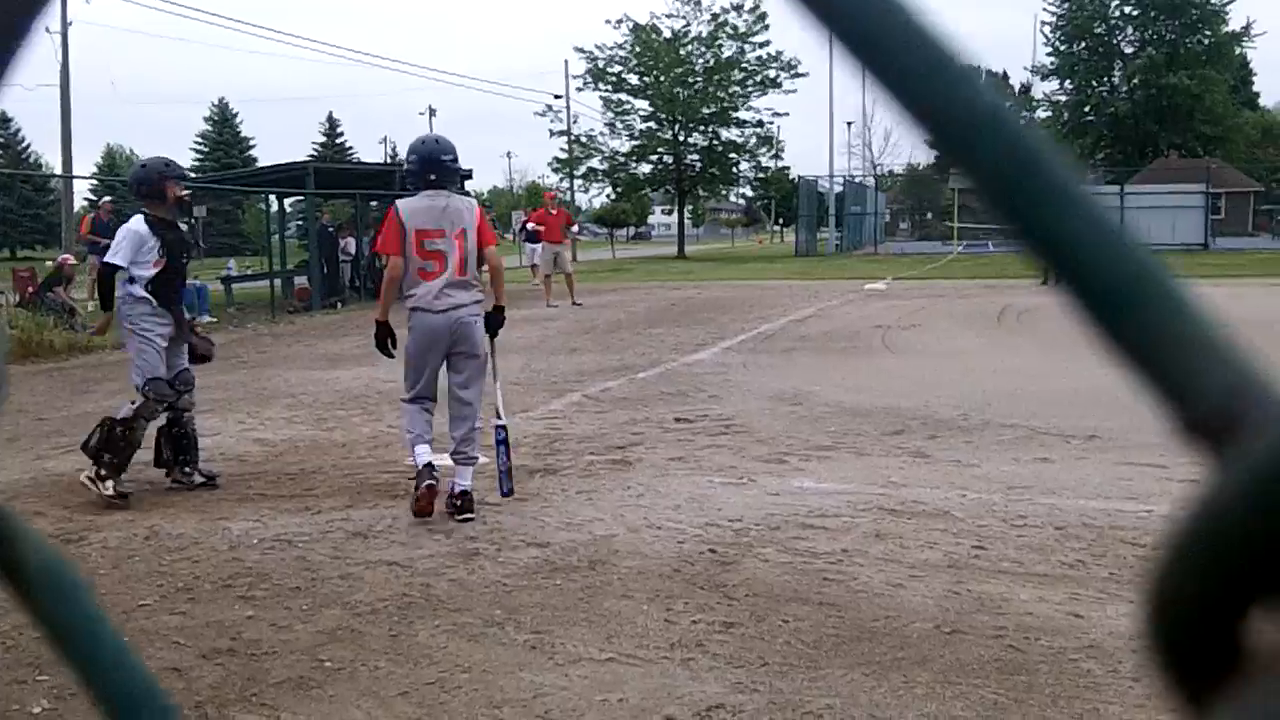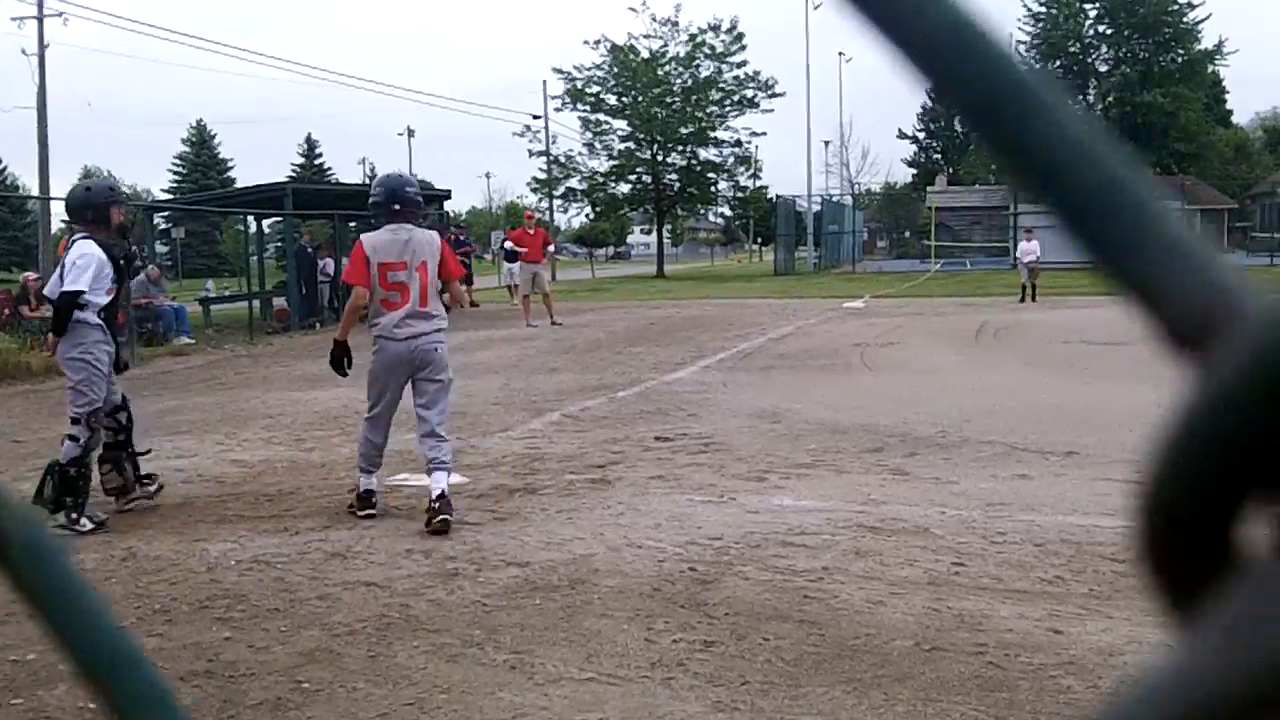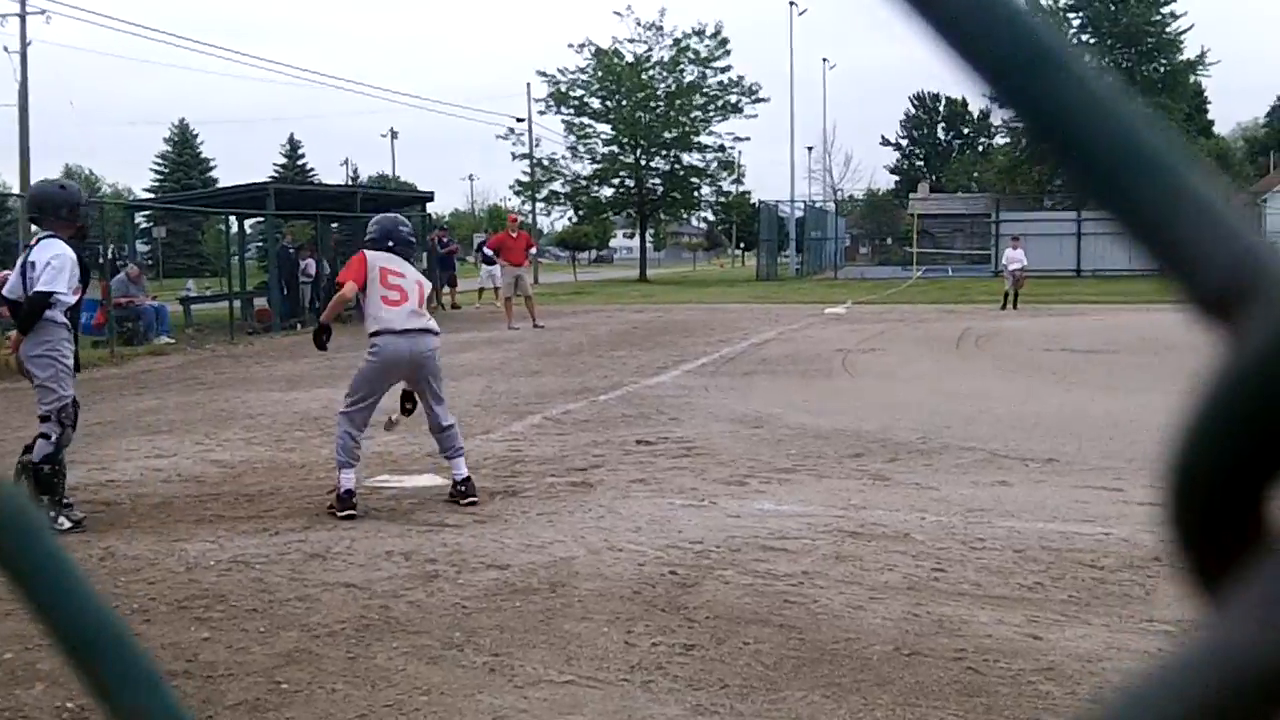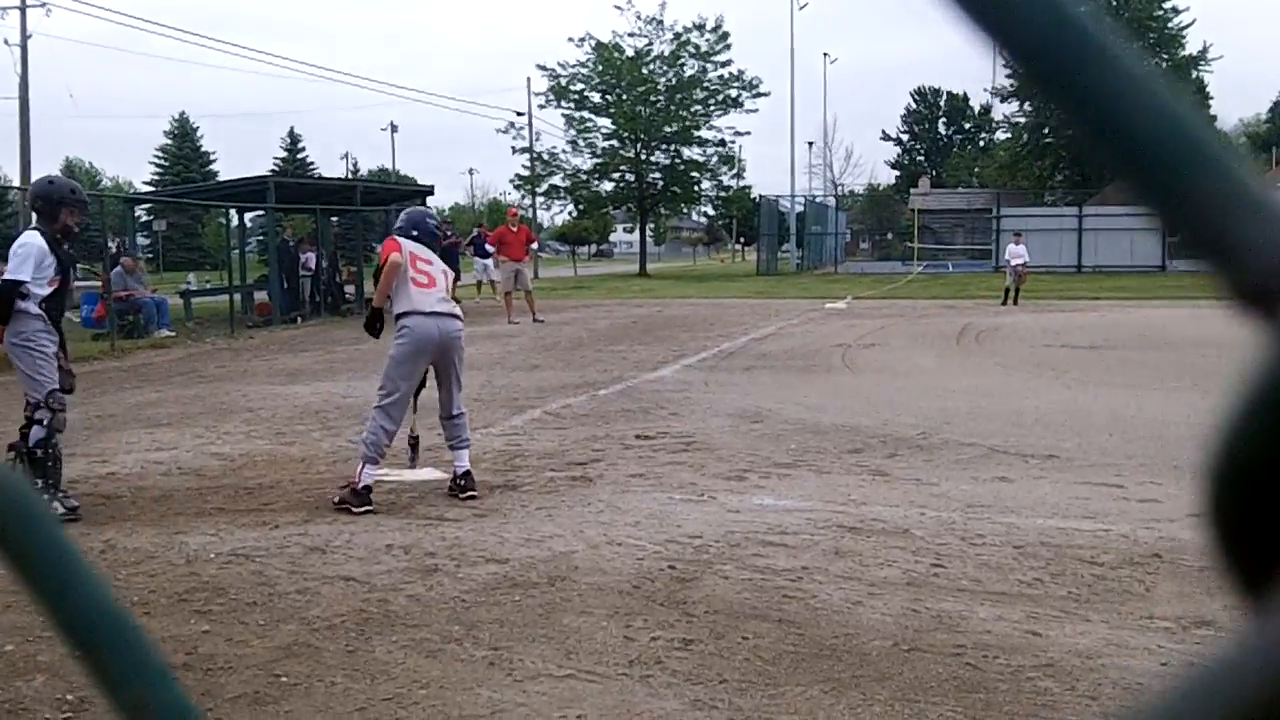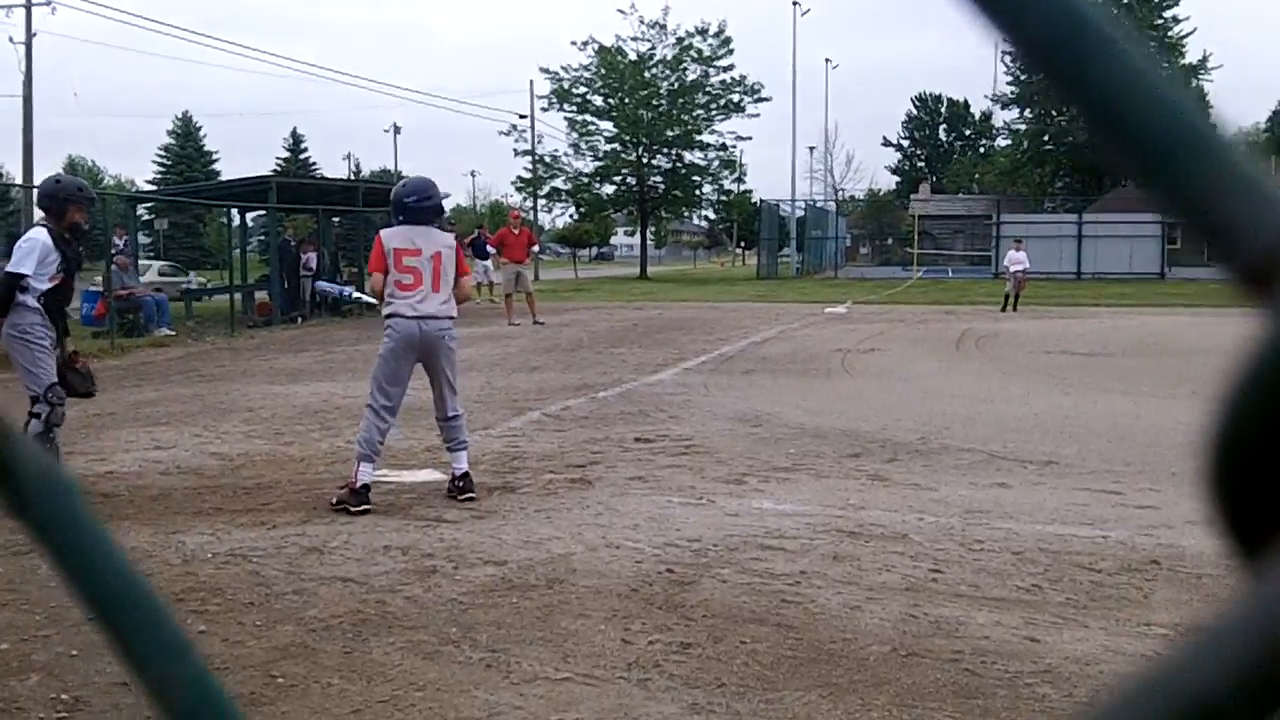
dt=0.4s
person 1, frame 1
left shoulder: (402, 211)
right shoulder: (471, 208)
left elbow: (394, 270)
right elbow: (494, 262)
left wrist: (381, 320)
right wrist: (497, 308)
left hip: (425, 318)
right hip: (469, 316)
left knee: (418, 400)
right knee: (467, 405)
left ankle: (426, 470)
right ankle: (462, 490)
person 1, frame 2
left shoulder: (368, 244)
right shoulder: (434, 241)
left elbow: (359, 300)
right elbow: (457, 295)
left wrist: (340, 341)
left hip: (390, 345)
right hip: (431, 342)
left knee: (377, 420)
right knee: (432, 423)
left ankle: (366, 493)
right ankle: (438, 496)
person 1, frame 3
left shoulder: (365, 258)
right shoulder: (416, 276)
left elbow: (348, 292)
left wrist: (324, 322)
right wrist: (409, 387)
left hip: (388, 343)
right hip: (427, 342)
left knee: (352, 414)
right knee: (440, 414)
left ankle: (346, 493)
right ankle: (462, 482)
person 1, frame 4
left shoulder: (396, 244)
right shoulder: (441, 265)
left elbow: (392, 264)
left wrist: (376, 307)
right wrist: (421, 374)
left hip: (416, 326)
right hip: (452, 326)
left knee: (389, 406)
right knee: (452, 405)
left ankle: (362, 487)
right ankle: (463, 475)
person 1, frame 5
left shoulder: (386, 238)
right shoulder: (449, 241)
left elbow: (376, 287)
right elbow: (464, 292)
left hip: (401, 327)
right hip: (441, 327)
left knee: (380, 407)
right knee: (448, 404)
left ankle: (360, 487)
right ankle: (461, 477)
person 2, frame 1
left shoulder: (174, 229)
right shoulder: (136, 228)
right elbow: (107, 271)
left wrist: (180, 316)
right wrist: (108, 312)
left hip: (170, 318)
right hip: (144, 318)
left knee: (182, 389)
right knee: (148, 393)
left ankle: (183, 466)
right ankle: (106, 468)
person 2, frame 2
left shoulder: (80, 249)
right shoulder: (92, 252)
left elbow: (53, 294)
right elbow: (70, 299)
left wrist: (59, 333)
right wrist: (57, 335)
left hip: (96, 343)
right hip: (86, 344)
left knee: (117, 412)
right knee: (88, 423)
left ankle: (126, 485)
right ankle: (67, 508)
person 2, frame 3
left shoulder: (35, 248)
right shoulder: (61, 251)
right elbow: (40, 298)
left hip: (42, 341)
right hip: (50, 341)
left knee: (65, 414)
right knee: (56, 420)
left ankle: (39, 492)
right ankle: (45, 505)
person 2, frame 4
left shoulder: (53, 245)
right shoulder: (33, 241)
left wrist: (59, 348)
left hip: (43, 334)
right hip: (29, 333)
left knee: (41, 407)
right knee: (49, 407)
left ankle: (36, 484)
right ankle: (44, 491)
person 2, frame 5
left shoulder: (64, 242)
right shoulder: (39, 237)
left wrist: (65, 342)
left hip: (44, 330)
right hip: (27, 326)
left knee: (47, 400)
right knee: (49, 400)
